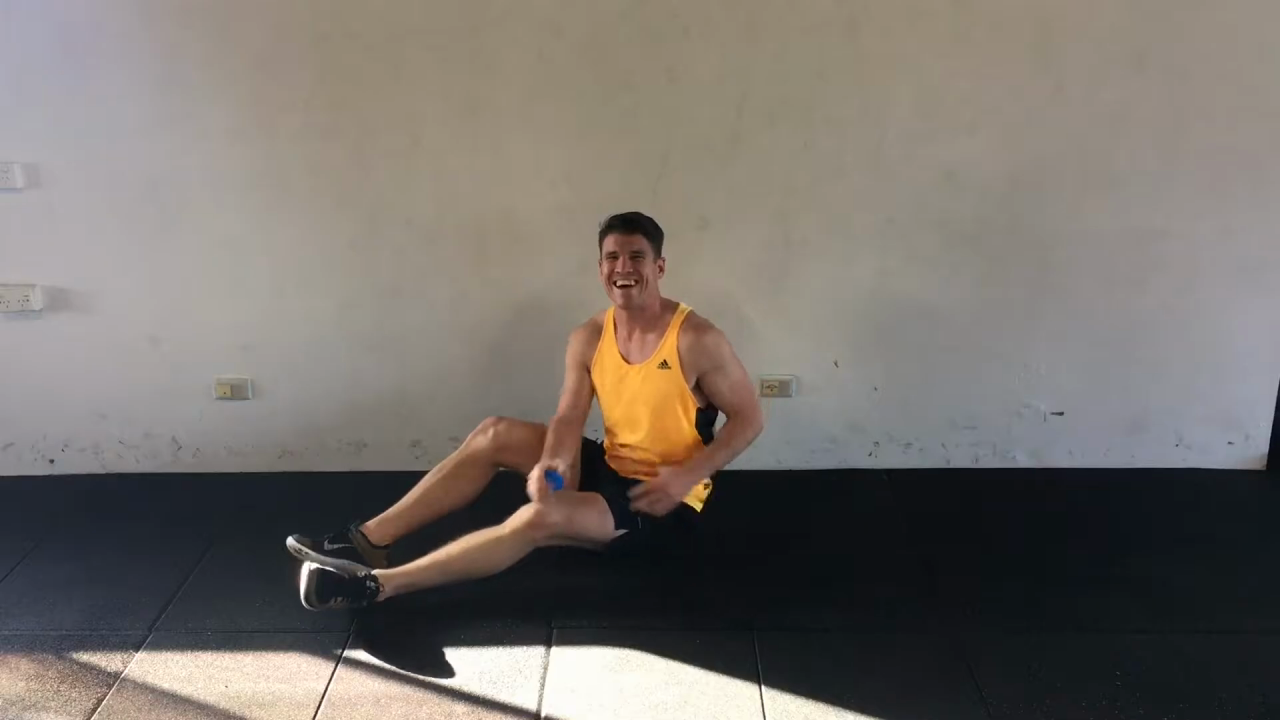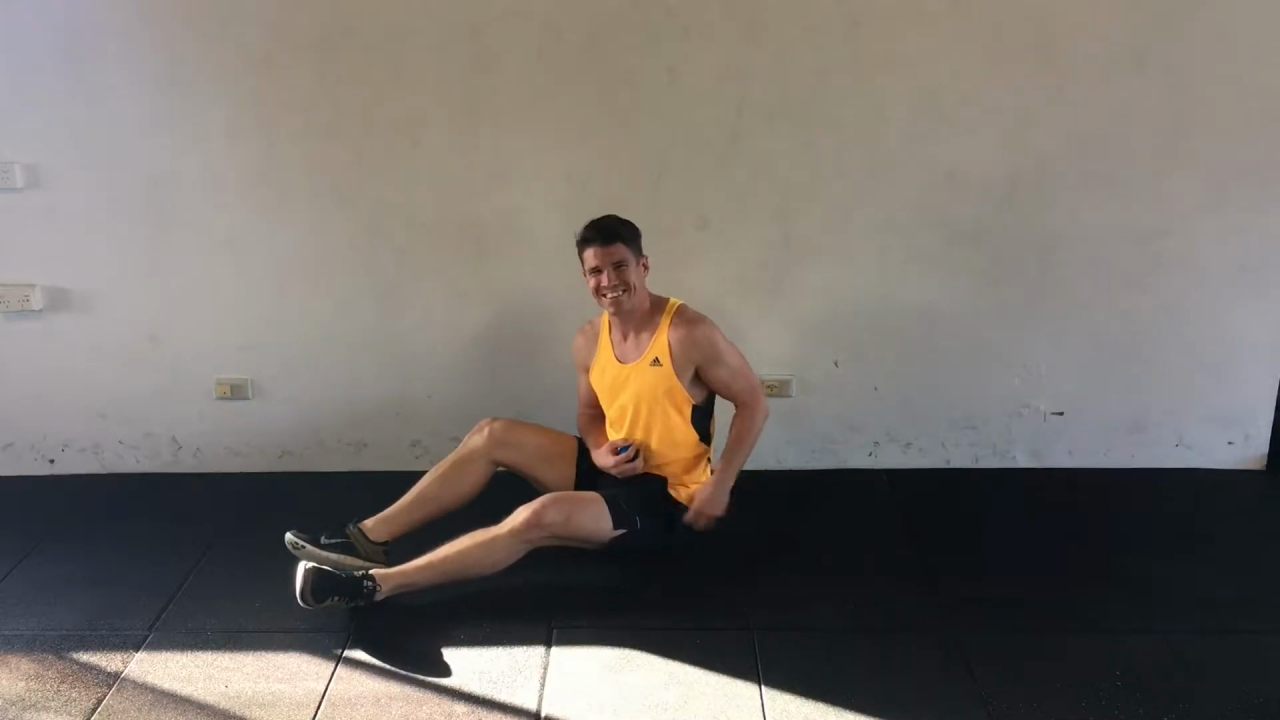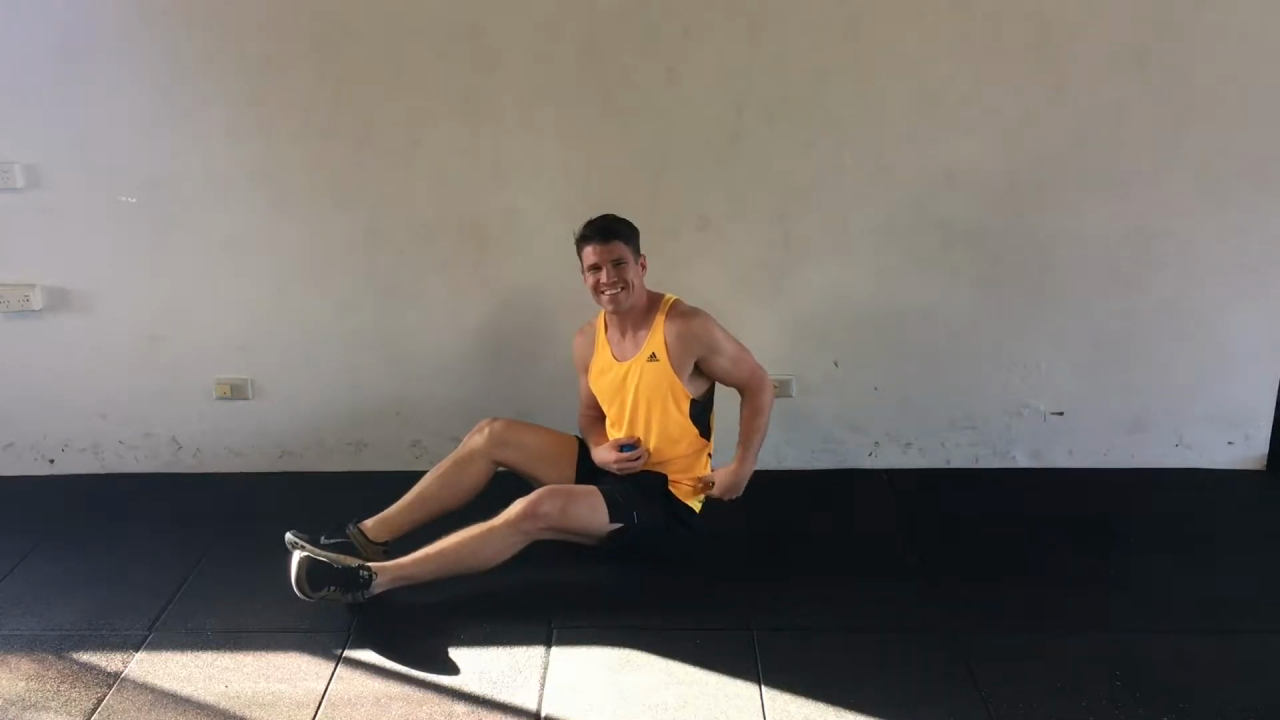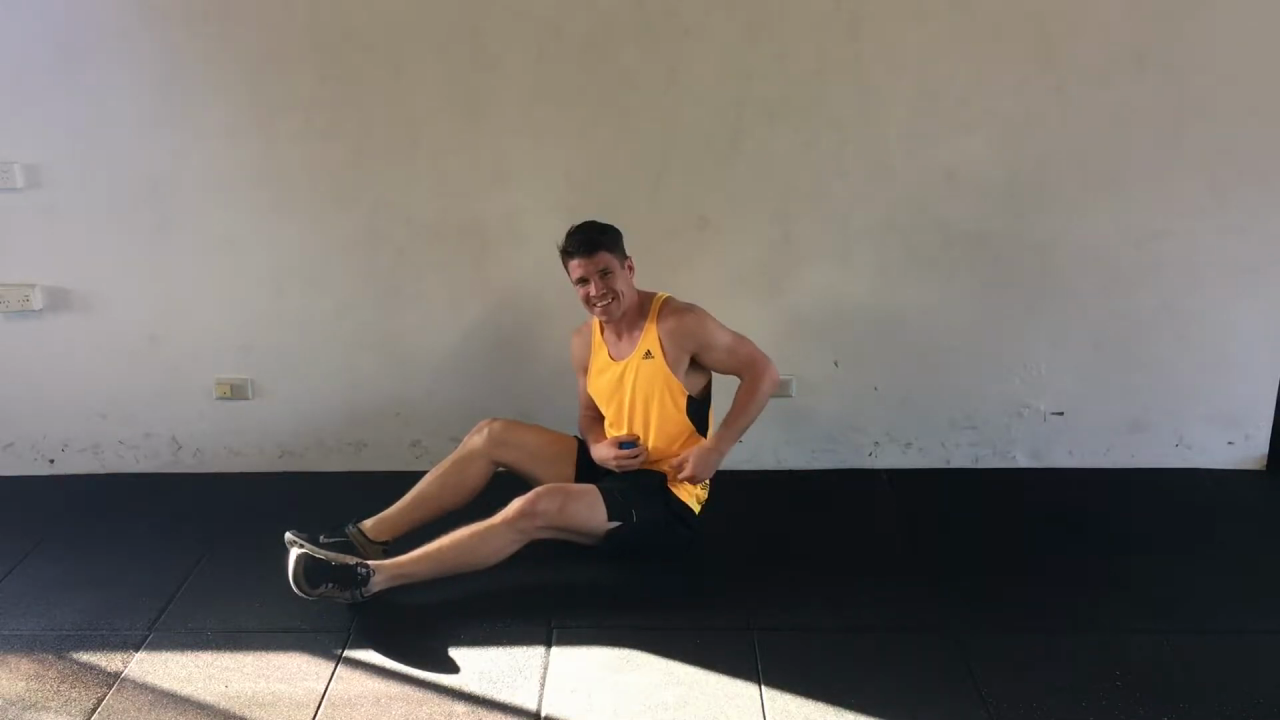
dt=1s
person 1, frame 1
left shoulder: (697, 339)
right shoulder: (588, 338)
left elbow: (748, 420)
right elbow: (569, 418)
left wrist: (688, 478)
right wrist: (546, 463)
left hip: (664, 499)
right hip: (612, 468)
left knee: (540, 517)
right knee: (494, 435)
left ankle: (377, 584)
right ankle: (370, 540)
person 1, frame 2
left shoulder: (690, 333)
right shoulder: (589, 340)
left elbow: (753, 403)
left wrist: (721, 483)
right wrist: (599, 451)
left hip: (664, 498)
right hip: (615, 469)
left knee: (540, 517)
right knee: (493, 435)
left ankle: (376, 583)
right ankle: (368, 537)
person 1, frame 3
left shoulder: (687, 328)
right shoulder: (588, 340)
left elbow: (757, 386)
left wrist: (741, 465)
right wrist: (599, 451)
left hip: (666, 497)
right hip: (615, 469)
left knee: (539, 510)
right knee: (493, 435)
left ankle: (373, 578)
right ankle: (369, 537)
person 1, frame 4
left shoulder: (680, 324)
right shoulder: (585, 341)
left elbow: (761, 371)
left wrist: (714, 450)
right wrist: (598, 449)
left hip: (665, 497)
right hip: (613, 470)
left knee: (537, 509)
right knee: (491, 436)
left ankle: (372, 577)
right ankle: (367, 537)
